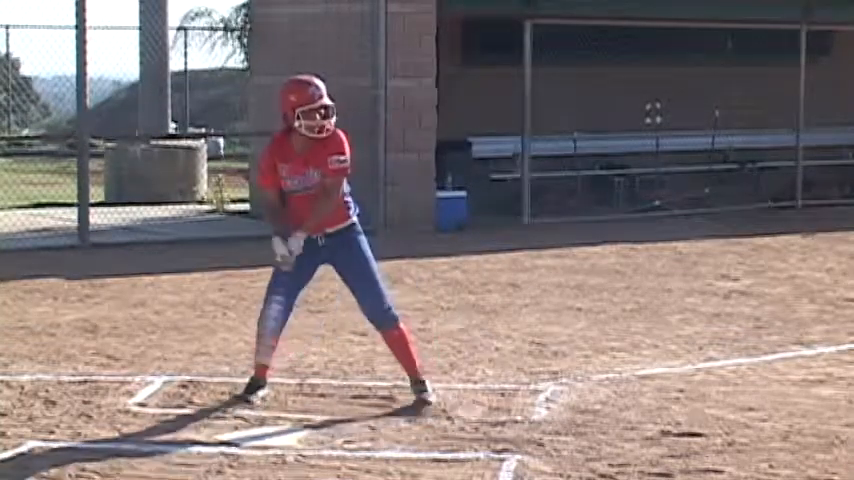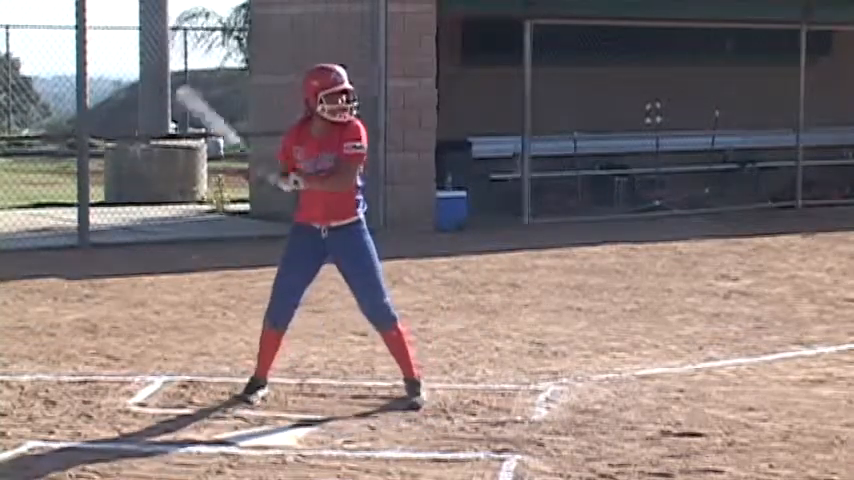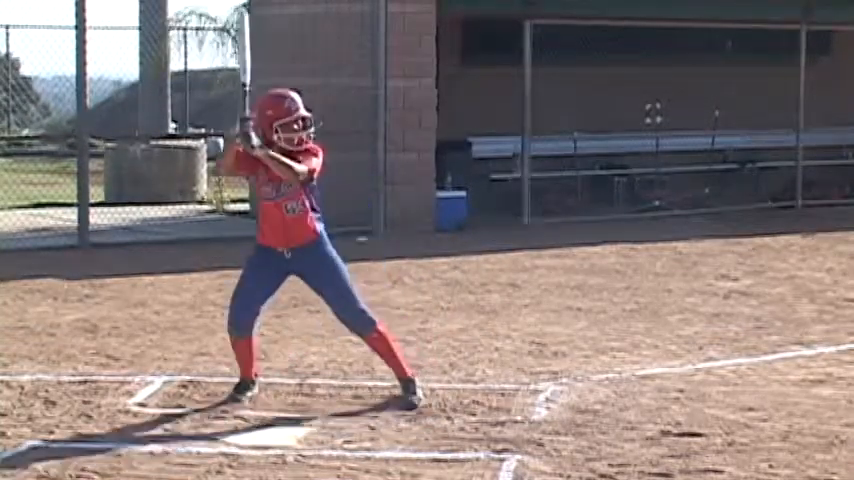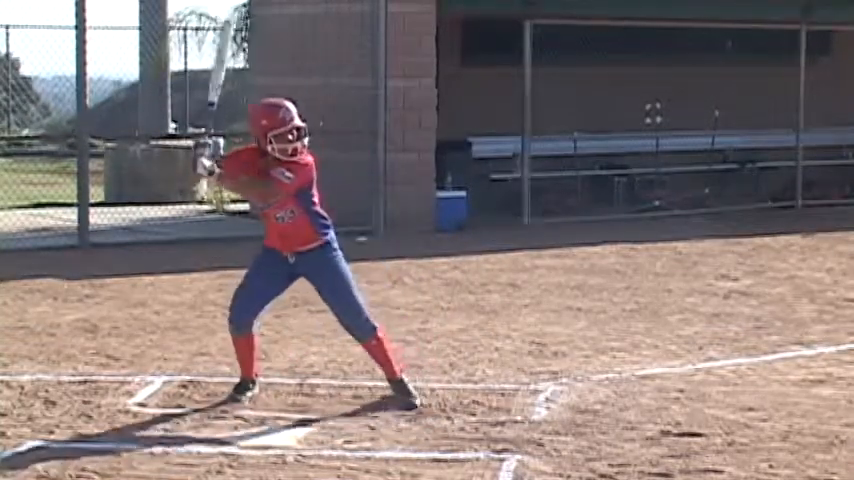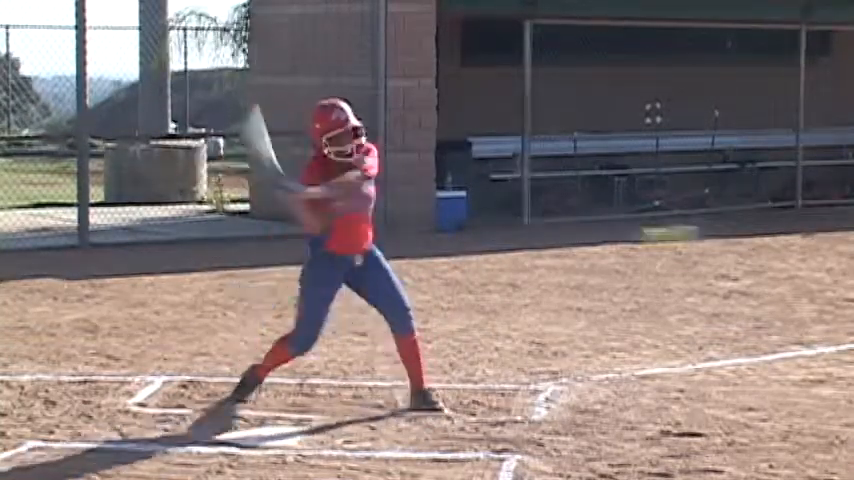
dt=0.4s
person 1, frame 1
left shoulder: (335, 140)
right shoulder: (275, 150)
left elbow: (333, 195)
right elbow: (272, 201)
left wrist: (301, 232)
right wrist: (280, 236)
left hip: (343, 234)
right hip: (299, 238)
left knee: (378, 306)
right knee: (273, 306)
left ankle: (417, 379)
right ankle: (259, 378)
person 1, frame 2
left shoulder: (353, 130)
right shoulder: (296, 136)
left elbow: (345, 177)
right elbow: (289, 179)
left wrist: (300, 179)
right wrist: (284, 178)
left hip: (349, 229)
right hip: (307, 230)
left knee: (378, 307)
right knee: (280, 306)
left ankle: (412, 380)
right ankle: (259, 379)
person 1, frame 3
left shoulder: (311, 153)
right shoulder: (257, 154)
left elbow: (297, 175)
right elbow: (223, 169)
left wrist: (260, 151)
right wrist: (237, 146)
left hip: (311, 247)
right hip: (270, 250)
left knee: (355, 314)
right knee: (240, 315)
left ankle: (406, 378)
right ankle: (248, 378)
person 1, frame 4
left shoulder: (303, 164)
right shoulder: (250, 158)
left elbow: (261, 193)
right elbow: (214, 167)
left wrist: (215, 174)
right wrist: (204, 157)
left hip: (319, 250)
right hip: (278, 252)
left knee: (356, 319)
right knee: (240, 313)
left ankle: (396, 378)
right ankle: (249, 379)
person 1, frame 5
left shoulder: (367, 153)
right shoulder: (314, 169)
left elbow: (353, 178)
right elbow: (313, 223)
left wrist: (319, 191)
right wrist: (304, 202)
left hip: (363, 254)
right hip: (326, 259)
left knee: (401, 316)
right knee: (303, 338)
left ankle: (419, 391)
right ankle: (255, 376)
